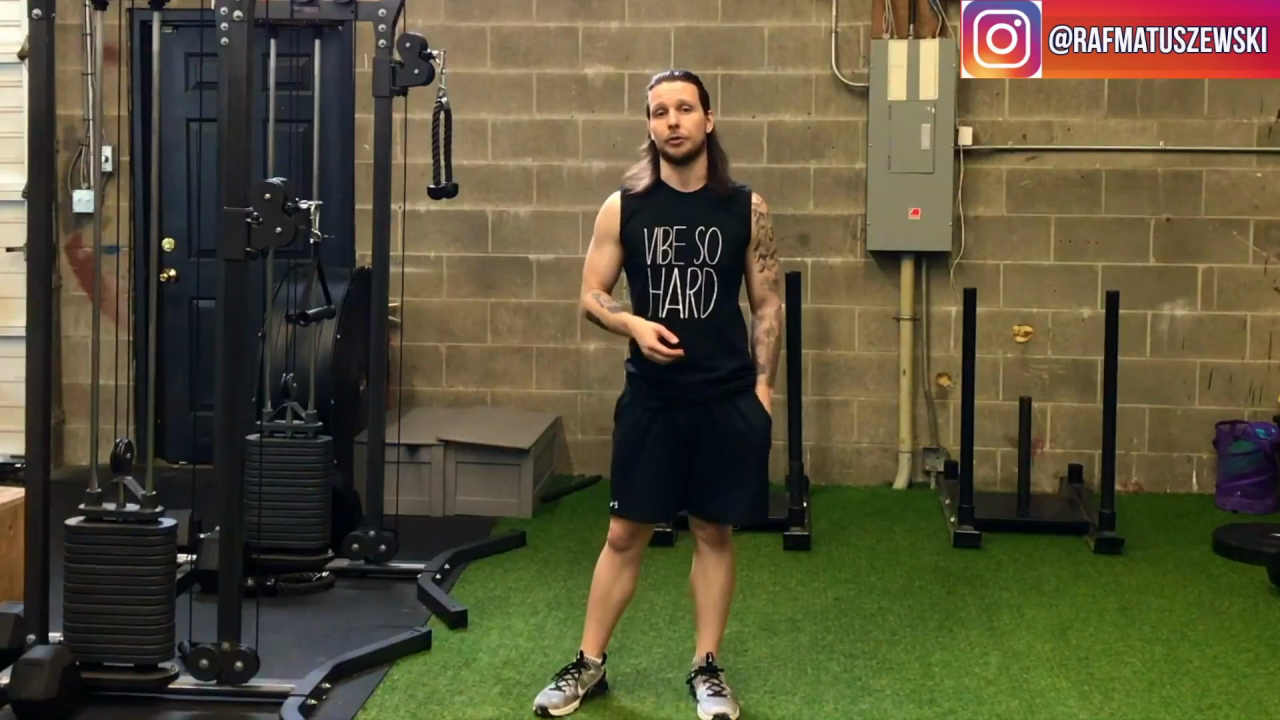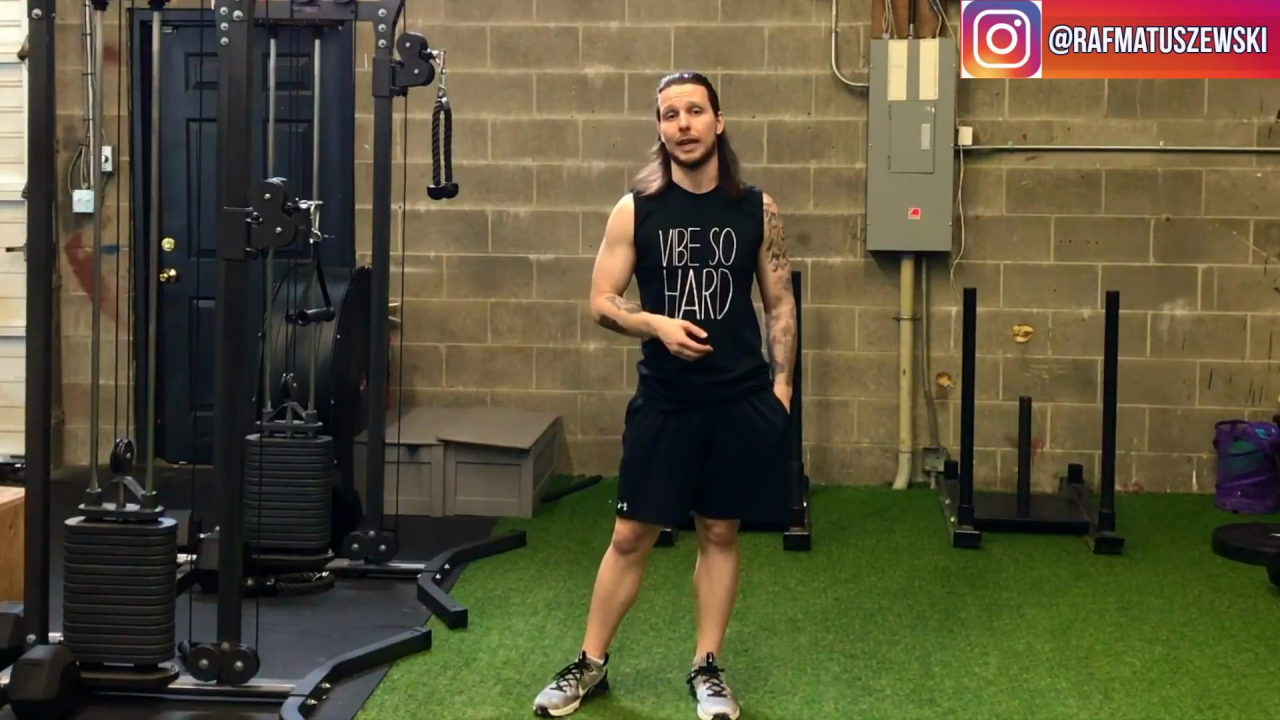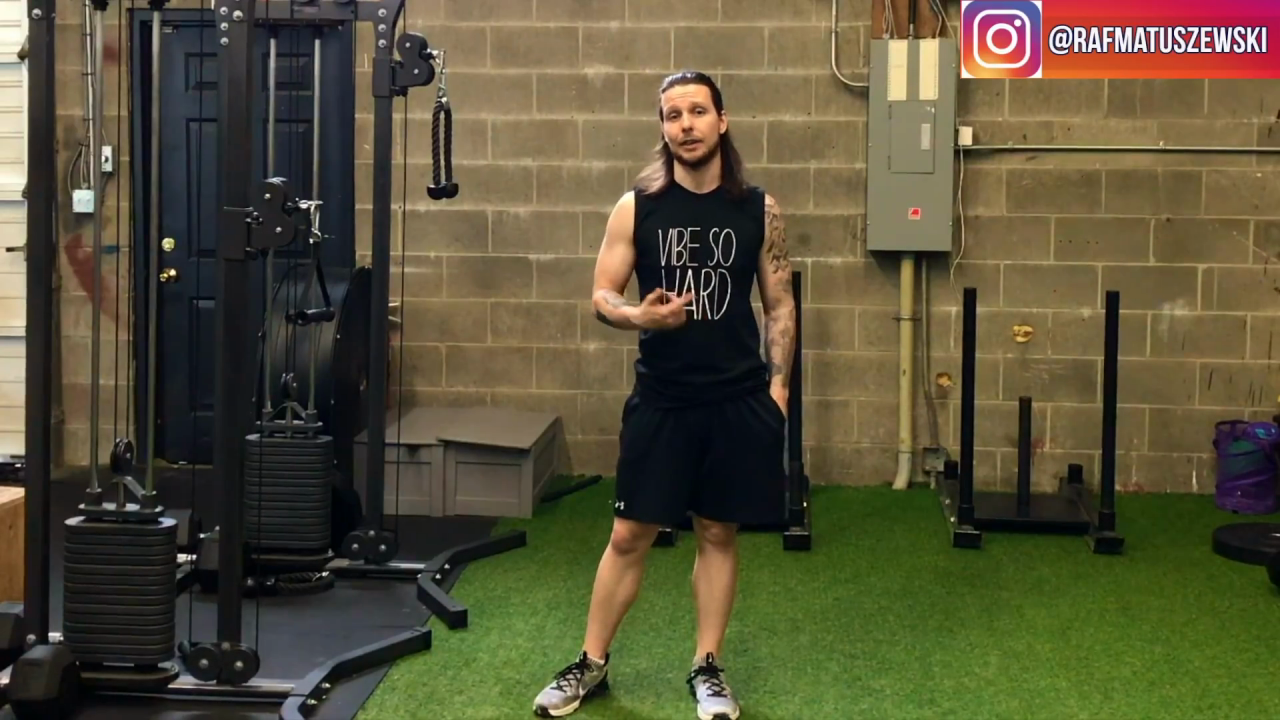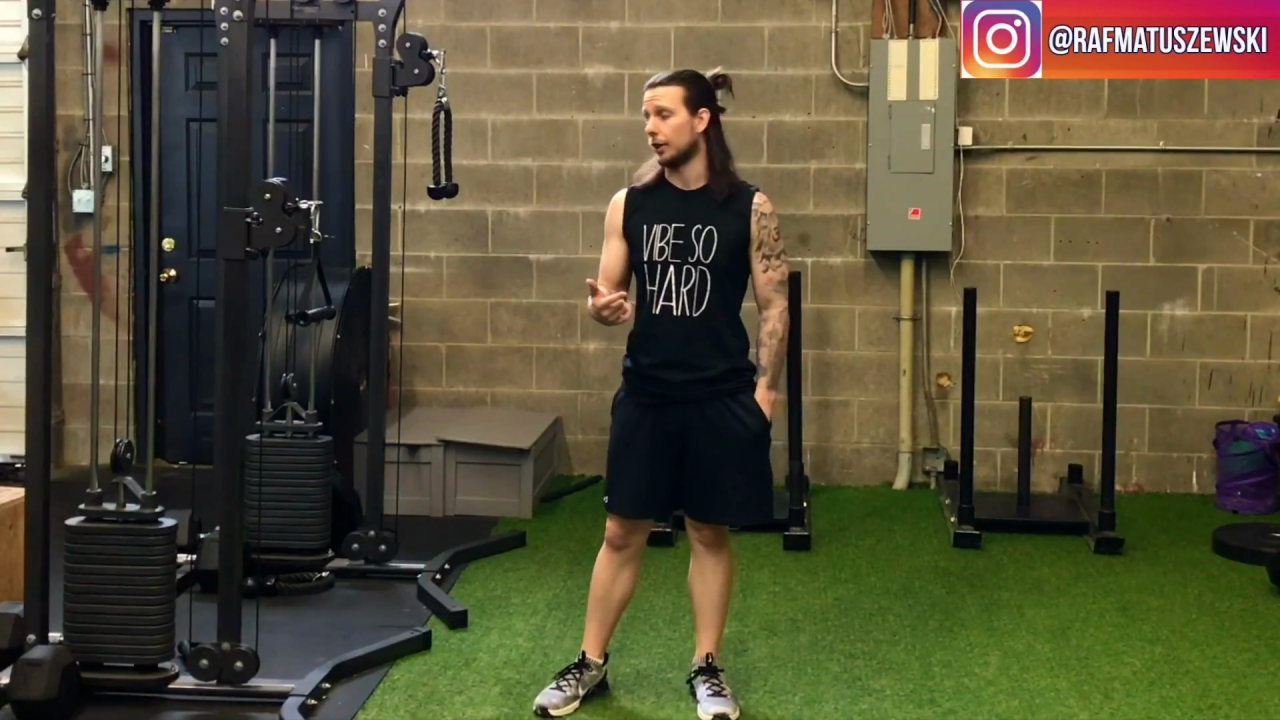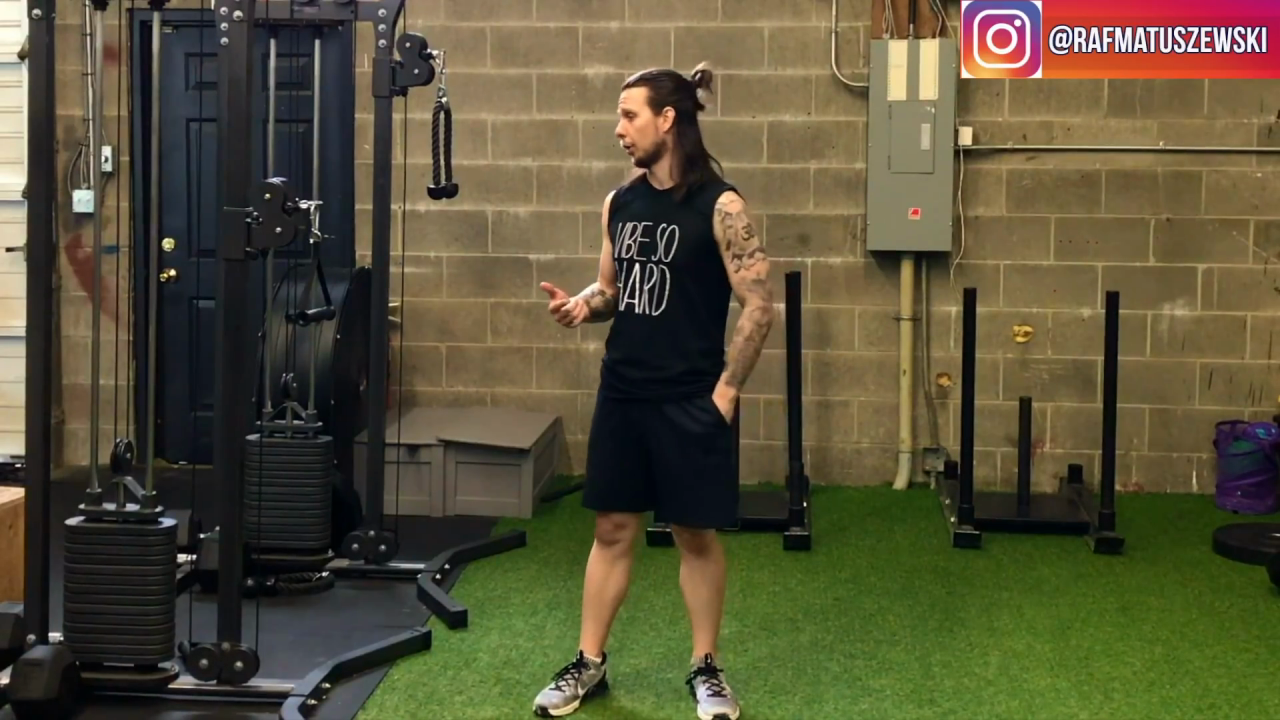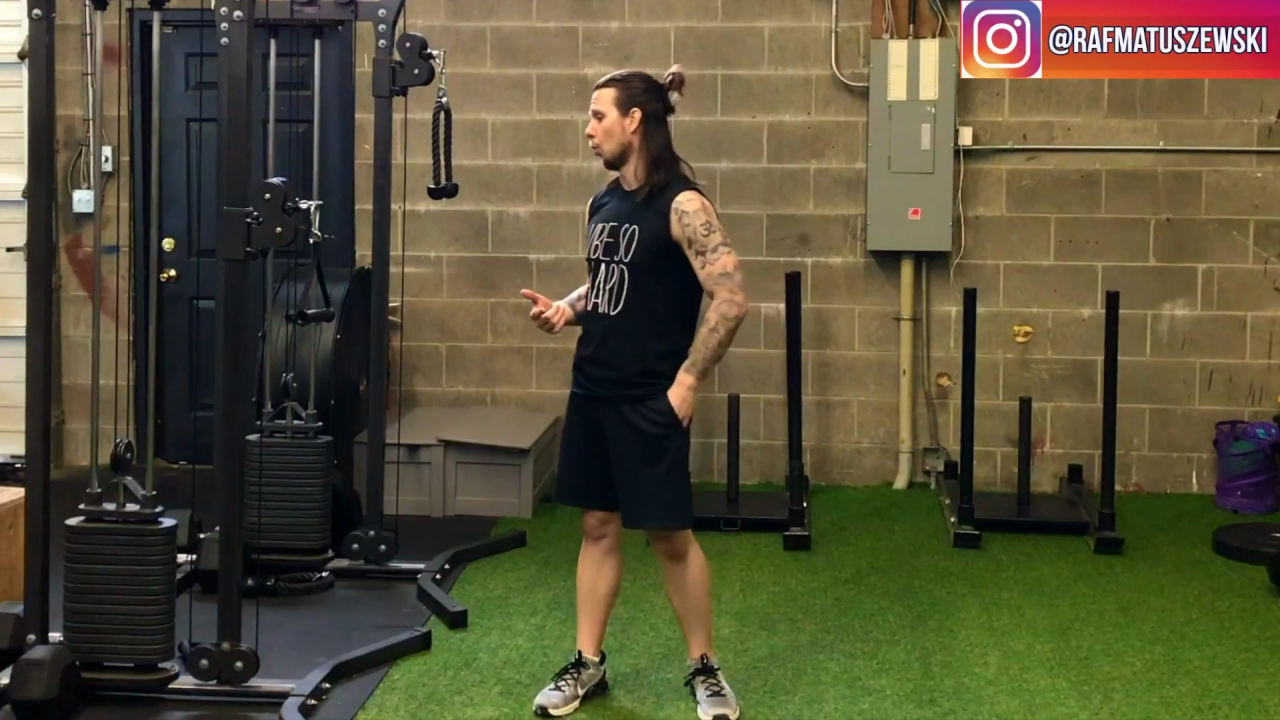
dt=0.3s
person 1, frame 1
left shoulder: (745, 208)
right shoulder: (623, 206)
left elbow: (767, 303)
right elbow: (591, 294)
left wrist: (762, 383)
right wrist: (634, 325)
left hip: (727, 399)
right hip: (651, 398)
left knee: (714, 532)
right knee: (626, 532)
right ankle: (589, 664)
person 1, frame 2
left shoulder: (757, 209)
right shoulder: (635, 210)
left elbow: (780, 302)
right elbow: (602, 299)
left wrist: (781, 382)
right wrist: (659, 324)
left hip: (741, 399)
right hip: (664, 399)
left knee: (721, 533)
right knee: (632, 534)
left ankle: (706, 667)
right ankle: (590, 663)
person 1, frame 3
left shoulder: (759, 210)
right shoulder: (636, 207)
left elbow: (780, 304)
right elbow: (602, 295)
left wrist: (778, 384)
right wrist: (636, 315)
left hip: (737, 398)
right hip: (660, 397)
left knee: (718, 532)
right knee: (630, 532)
right ankle: (591, 663)
person 1, frame 4
left shoulder: (750, 207)
right shoulder: (630, 202)
left elbow: (774, 305)
right elbow: (608, 287)
left wrist: (764, 386)
right wrist: (605, 305)
left hip: (721, 397)
right hip: (645, 395)
left knee: (710, 533)
right knee: (622, 530)
left ankle: (706, 667)
right ankle: (590, 663)
person 1, frame 5
left shoulder: (720, 206)
right shoulder: (620, 203)
left elbow: (758, 305)
left wrist: (727, 389)
right wrist: (581, 305)
left hip: (688, 399)
right hip: (621, 393)
left knee: (696, 534)
right knee: (612, 527)
right ankle: (589, 663)
person 1, frame 6
left shoulder: (683, 205)
right shoulder: (603, 204)
left elbow: (730, 299)
left wrist: (688, 380)
right wrist: (564, 309)
left hip: (650, 398)
right hip: (591, 391)
left knee: (670, 535)
right knee: (597, 526)
left ankle: (703, 666)
right ankle: (588, 663)
